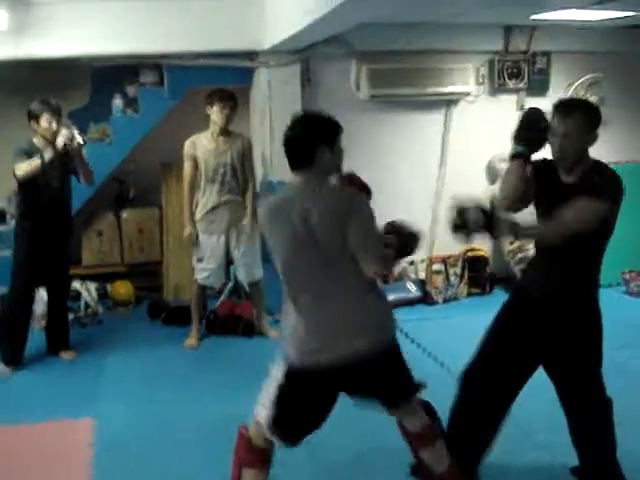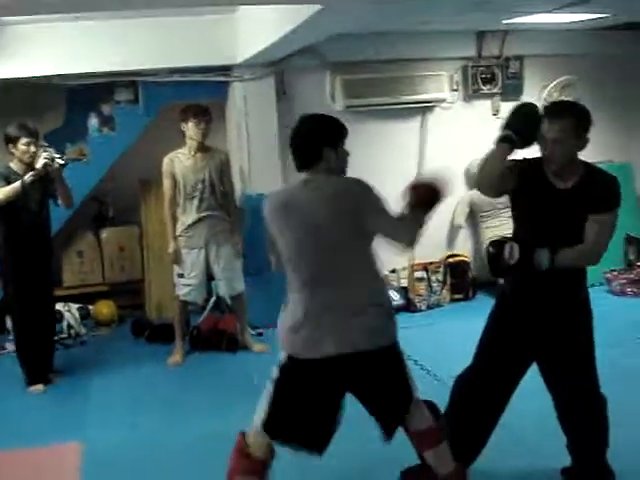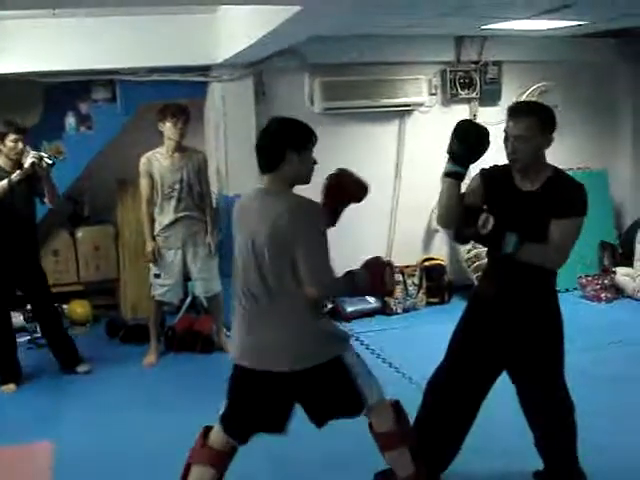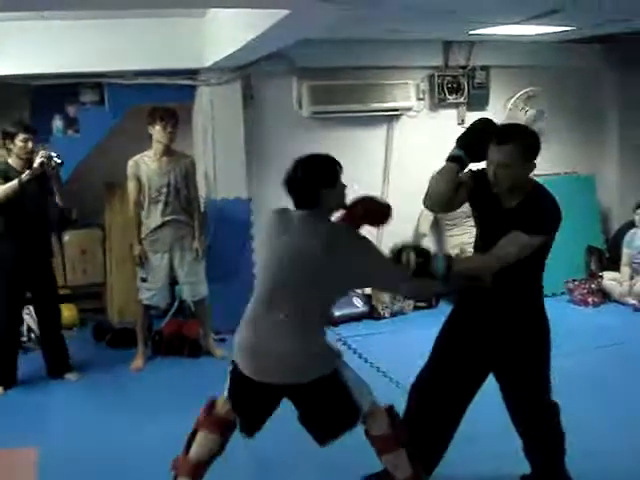
dt=0.4s
person 1, frame 1
left shoulder: (605, 182)
right shoulder: (542, 171)
left elbow: (558, 229)
right elbow: (509, 200)
left wrist: (497, 225)
right wrist: (521, 149)
left hip: (574, 307)
right hip: (530, 297)
left knee: (585, 396)
right knee: (482, 378)
person 1, frame 2
left shoulder: (601, 187)
right shoulder: (524, 172)
left elbow: (592, 251)
right elbow: (485, 184)
left wrist: (537, 257)
right wrist: (509, 138)
left hip: (566, 307)
right hip: (516, 300)
left knee: (580, 397)
right knee: (478, 384)
person 1, frame 3
left shoulder: (568, 192)
right shoulder: (493, 178)
left elbow: (554, 256)
right elbow: (451, 214)
left wrist: (502, 238)
right wrist: (456, 165)
left hip: (535, 312)
right hip: (488, 303)
left knee: (548, 400)
right knee: (448, 386)
person 1, frame 4
left shoulder: (543, 209)
right shoulder: (481, 183)
left elbow: (495, 261)
right elbow: (435, 202)
left wrist: (438, 266)
right wrist: (461, 154)
left hip: (519, 319)
right hip: (473, 308)
left knee: (532, 405)
right knee: (431, 389)
person 2, frame 1
left shoulder: (268, 211)
right shoulder: (347, 200)
right elbow: (375, 270)
right wrist: (393, 249)
left hip: (308, 347)
right hip: (368, 336)
left knee: (260, 431)
right knee: (408, 407)
person 2, frame 2
left shoulder: (274, 206)
right shoulder: (353, 193)
right elbow: (404, 235)
right wrist: (419, 207)
left hip: (307, 342)
right hip: (368, 335)
left knee: (263, 435)
right knee: (411, 409)
person 2, frame 3
left shoulder: (243, 208)
right shoulder: (302, 211)
right elbow: (317, 291)
left wrist: (330, 210)
right wrist: (361, 281)
left hip: (252, 349)
right hip: (311, 347)
left knee: (225, 433)
right knee: (379, 407)
person 2, frame 4
left shoulder: (275, 222)
right shoulder: (345, 240)
right elbow: (407, 284)
left hip: (252, 351)
right hip: (305, 360)
left knee: (228, 405)
right knee: (374, 412)
person 3, frame 1
left shoulder: (65, 153)
right shoulder: (25, 150)
left elbow: (88, 180)
left wrist: (77, 153)
right wrist: (53, 152)
left hip: (59, 231)
right hip: (30, 232)
left knee: (59, 290)
left ankle: (58, 343)
person 3, frame 2
left shoulder: (43, 176)
left elbow: (67, 204)
left wrist: (57, 175)
right wrist: (32, 175)
left hip: (42, 255)
left knee: (46, 316)
right knee: (22, 318)
left ankle: (44, 366)
right ankle: (34, 375)
person 3, frame 3
left shoulder: (30, 173)
left elbow: (53, 202)
left wrist: (44, 174)
left hip: (28, 254)
left knee: (46, 308)
left ankle: (70, 360)
person 3, frame 4
left shoulder: (40, 173)
left elbow: (60, 202)
left wrist: (52, 174)
right wrist: (29, 173)
left hip: (40, 253)
left knee: (50, 312)
left ankle: (59, 366)
person 4, frame 1
left shoulder: (242, 143)
right shoulder: (194, 144)
left elbow: (250, 182)
right elbow: (189, 186)
left wrist: (252, 215)
right wrist: (189, 222)
left hip: (240, 218)
right hip: (208, 220)
left knee: (253, 273)
right knee: (202, 278)
left ankle: (262, 320)
right ankle: (195, 329)
person 4, frame 2
left shoulder: (220, 157)
right shoulder: (171, 162)
left elbow: (230, 197)
right elbow: (170, 203)
left wrist: (237, 231)
right wrist: (172, 240)
left hip: (221, 232)
right hip: (188, 235)
left knee: (235, 288)
right knee: (184, 295)
left ankle: (245, 335)
right ankle: (179, 346)
person 4, frame 3
left shoulder: (198, 158)
right shoulder: (148, 161)
left elbow: (206, 197)
right elbow: (147, 203)
left wrist: (211, 231)
right wrist: (149, 239)
left hip: (197, 232)
right hip: (166, 235)
left knee: (211, 288)
right knee: (160, 295)
left ankle: (220, 335)
right ankle: (153, 346)
person 4, frame 4
left shoulder: (186, 162)
right shoulder: (136, 164)
left elbow: (194, 201)
right elbow: (134, 206)
left wrist: (198, 236)
right wrist: (136, 242)
left hip: (184, 236)
right hip: (153, 239)
left knee: (199, 292)
right knee: (147, 299)
left ankle: (208, 340)
right ankle: (141, 350)
